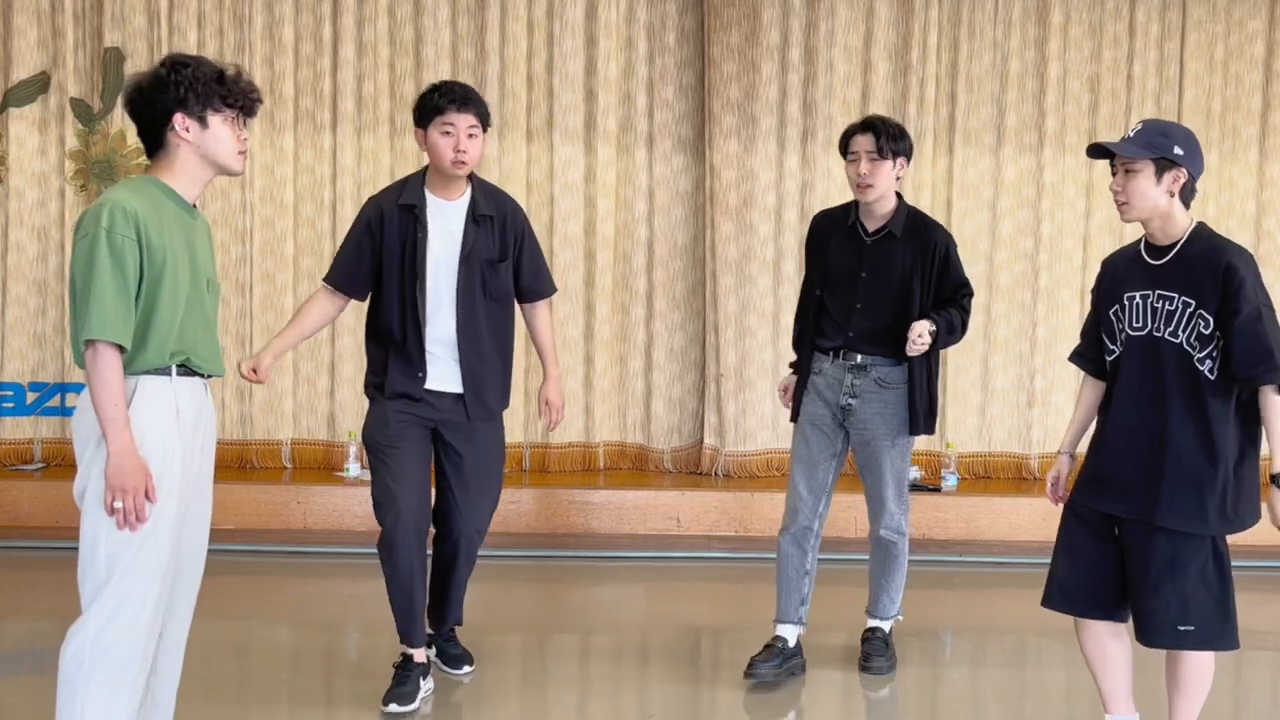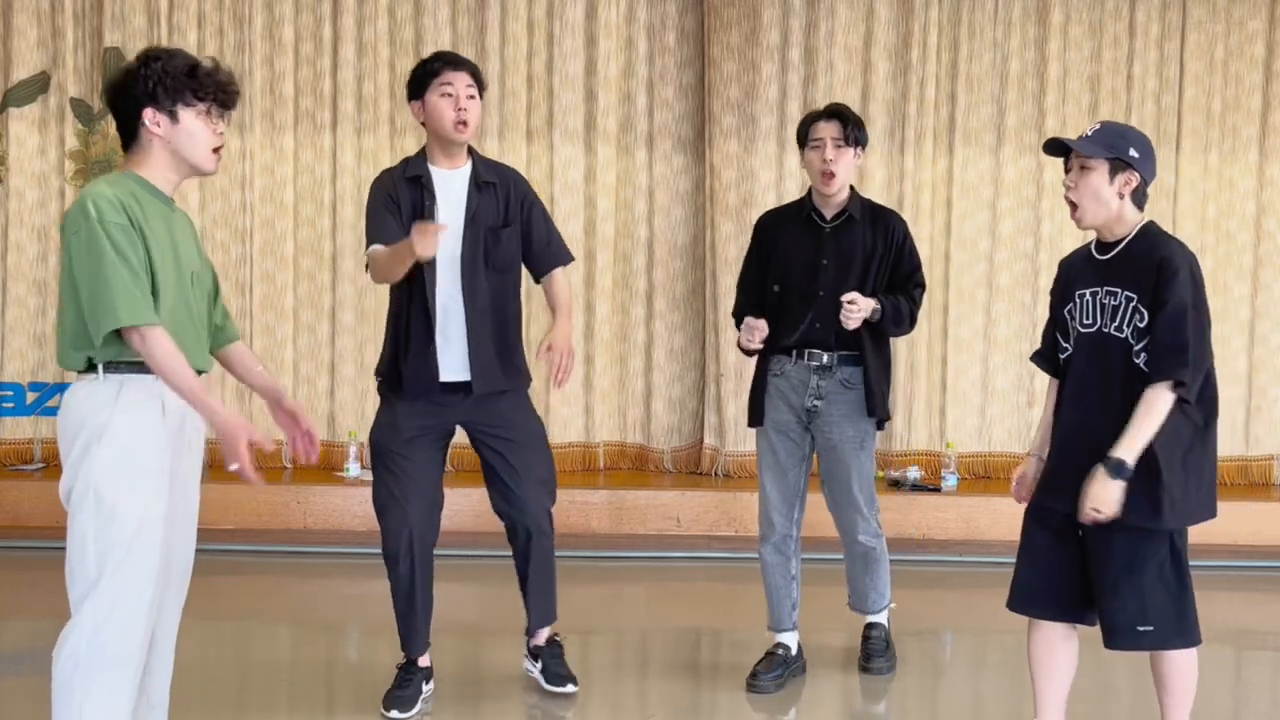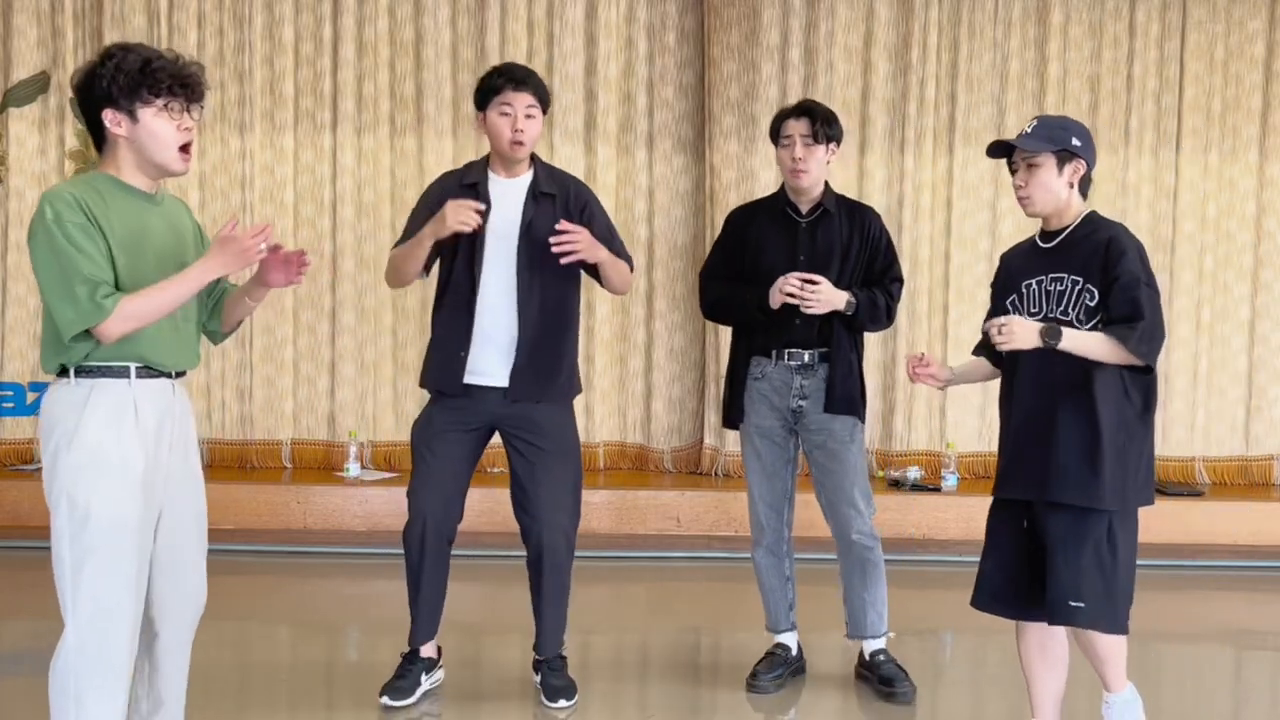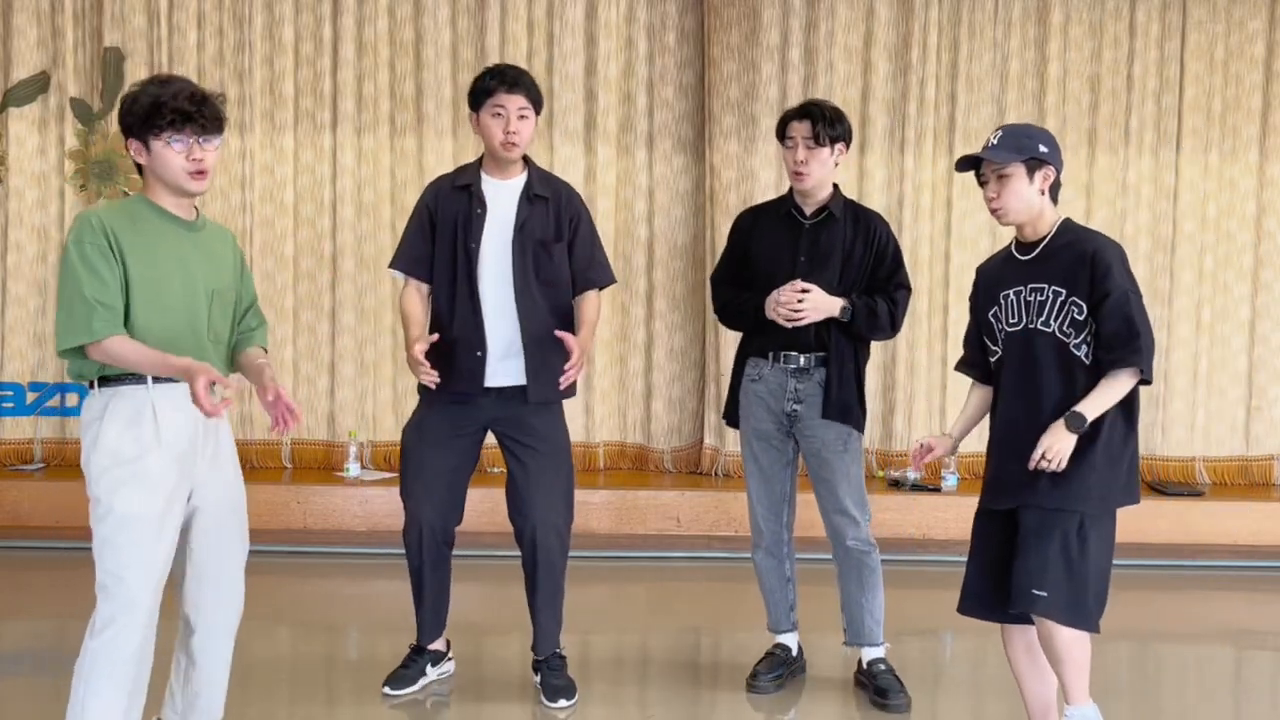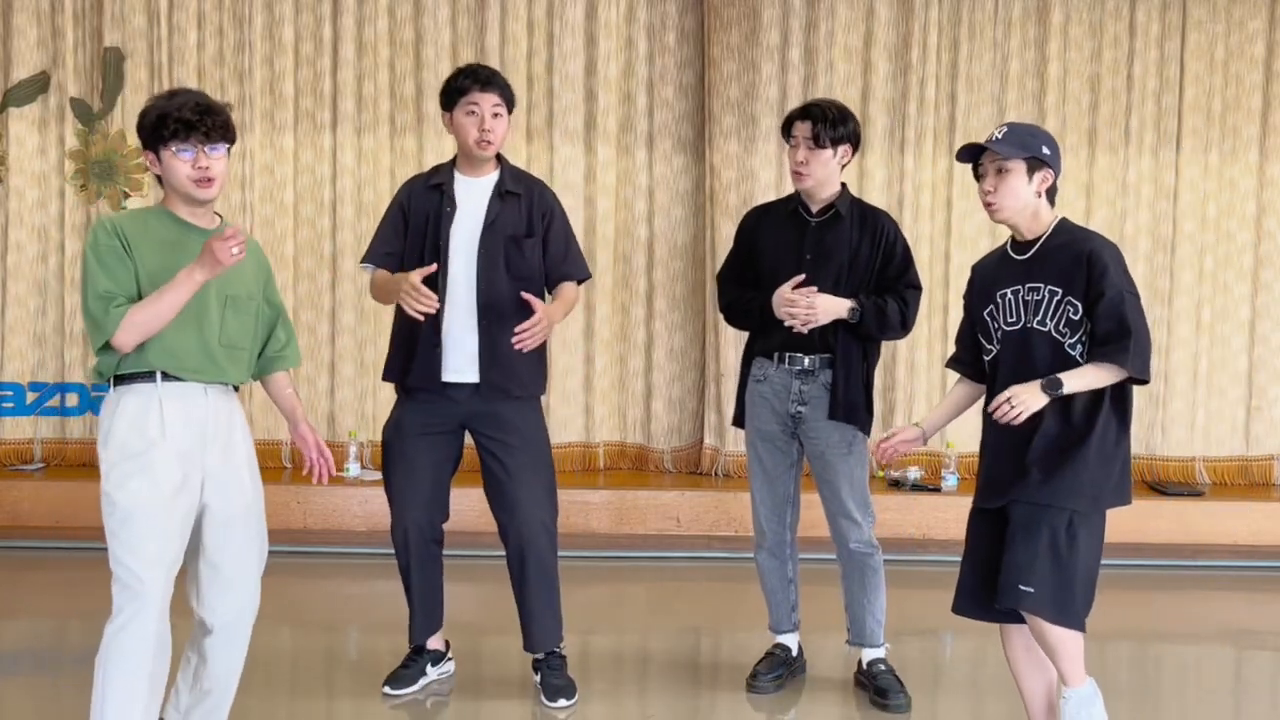
dt=0.4s
person 1, frame 1
left shoulder: (194, 221)
right shoulder: (121, 211)
right elbow: (101, 340)
right wrist: (121, 448)
left hip: (193, 412)
right hip: (140, 412)
left knee: (171, 599)
right knee: (123, 603)
person 1, frame 2
left shoulder: (176, 218)
right shoulder: (102, 205)
left elbow: (217, 328)
right elbow: (137, 327)
left wrist: (279, 401)
right wrist: (219, 414)
left hip: (182, 409)
right hip: (124, 405)
left knee: (161, 597)
right knee: (113, 602)
person 1, frame 3
left shoulder: (176, 213)
right shoulder: (67, 207)
left elbow: (215, 320)
right elbow: (107, 320)
left wrist: (260, 282)
right wrist: (211, 265)
left hip: (170, 410)
right hip: (99, 412)
left knee: (178, 595)
right knee: (102, 609)
person 1, frame 4
left shoulder: (222, 241)
right shoulder: (101, 227)
left elbow: (242, 337)
right elbow: (96, 338)
left wrist: (265, 382)
right wrist: (182, 368)
left hip: (206, 425)
right hip: (132, 420)
left knee: (219, 598)
right knee: (130, 601)
person 1, frame 5
left shoulder: (245, 250)
right shoulder: (116, 232)
left elbow: (269, 350)
right elbow: (122, 333)
left wrist: (299, 422)
right wrist: (198, 269)
left hip: (225, 420)
right hip: (147, 417)
left knee: (235, 596)
right knee: (143, 597)
person 2, frame 1
left shoulder: (504, 214)
right shoulder: (385, 211)
left elbow: (535, 299)
right elbow: (336, 292)
left wrist: (551, 374)
right wrist: (274, 349)
left hip: (476, 397)
right hip: (400, 395)
left knee: (465, 525)
right knee: (402, 520)
left ankle: (443, 627)
right ankle: (414, 657)
person 2, frame 2
left shoulder: (508, 186)
right shoulder: (393, 186)
left elbow: (551, 266)
right elbow: (379, 262)
left wrist: (562, 327)
right wrist: (411, 246)
left hip: (497, 381)
right hip: (413, 388)
left knee: (532, 510)
right knee: (407, 527)
left ankle: (542, 639)
right ankle: (416, 661)
person 2, frame 3
left shoulder: (570, 195)
right shoulder: (449, 192)
left elbow: (623, 282)
right elbow: (397, 274)
left wrist: (598, 252)
right wrist: (435, 229)
left hip: (540, 391)
right hip: (459, 388)
left knee: (550, 526)
right knee: (427, 517)
left ankle: (550, 656)
right ankle: (423, 652)
person 2, frame 4
left shoulder: (560, 201)
right shoulder: (443, 196)
left elbow: (589, 288)
right elbow: (413, 283)
left wrist: (583, 342)
right wrist: (415, 341)
left hip: (532, 392)
right hip: (452, 389)
left knee: (545, 524)
right knee: (426, 519)
left ankle: (548, 655)
right ankle: (431, 645)
person 2, frame 5
left shoulder: (534, 197)
right shoulder: (418, 195)
left elbow: (569, 280)
right elbow: (377, 278)
left wrist: (551, 312)
right wrist: (399, 287)
left hip: (507, 387)
right hip: (427, 385)
left knee: (531, 520)
right knee: (413, 519)
left ankle: (547, 653)
right ankle: (429, 646)
person 3, frame 1
left shoulder: (1227, 267)
right shoulder: (1117, 269)
right wrist: (1067, 448)
left hip: (1191, 479)
right hip: (1111, 473)
left knee: (1185, 618)
right knee: (1090, 601)
person 3, frame 2
left shoulder: (1169, 262)
right shoulder: (1074, 269)
left elbow: (1172, 377)
left wrist: (1117, 465)
right wrist: (1037, 455)
left hip: (1143, 476)
right hip: (1069, 472)
left knee: (1156, 617)
right knee: (1046, 603)
person 3, frame 3
left shoulder: (1114, 247)
right shoulder: (1016, 262)
left elbow: (1140, 343)
left wrist: (1048, 333)
right wrist: (948, 374)
left hip: (1094, 460)
right hip: (1026, 461)
left knee: (1084, 593)
right knee: (1027, 601)
person 3, frame 4
left shoulder: (1096, 256)
right shoulder: (992, 273)
left elbow: (1132, 361)
left wrist: (1073, 422)
right wrist: (951, 438)
left hip: (1078, 465)
right hip: (1011, 466)
left knee: (1051, 594)
right knee: (1011, 603)
person 3, frame 5
left shoulder: (1092, 256)
right shoulder: (987, 272)
left elbow: (1127, 357)
left wrist: (1049, 388)
right wrist: (926, 428)
left hip: (1072, 460)
right hip: (1004, 462)
left knee: (1039, 589)
right knee: (1005, 601)
person 4, frame 1
left shoulder: (929, 238)
right shoulder: (825, 228)
left elbow: (958, 307)
left wrist: (931, 329)
right wrist: (799, 366)
left hip: (888, 385)
right hip: (824, 379)
left knee: (888, 517)
right knee: (801, 513)
left ankle: (879, 627)
right ankle: (788, 637)
person 4, frame 2
left shoulder: (885, 227)
right shoulder: (774, 226)
left elbow: (910, 302)
right elbow: (749, 296)
left wrist: (873, 308)
right wrist: (750, 327)
left hip: (848, 384)
right hip: (782, 380)
left knee: (858, 517)
right knee: (778, 520)
left ankle: (875, 620)
right ankle: (786, 642)
person 4, frame 3
left shoulder: (861, 222)
right shoulder: (746, 221)
left elbow: (887, 302)
right elbow: (711, 297)
left wrist: (843, 300)
right wrist: (764, 297)
left hip: (830, 382)
right hip: (763, 381)
left knee: (855, 521)
right knee: (768, 523)
left ankle: (873, 649)
right ankle: (785, 643)
person 4, frame 4
left shoulder: (867, 227)
right shoulder: (754, 223)
left elbow: (892, 311)
right elbow: (723, 299)
left wrist: (836, 306)
right wrist: (763, 306)
left hip: (830, 387)
right hip: (762, 382)
left knee: (851, 527)
right knee: (768, 524)
left ankle: (872, 657)
right ankle: (785, 644)
person 4, frame 5
left shoulder: (875, 227)
right shoulder: (761, 222)
left elbow: (903, 310)
right elbow: (728, 298)
left wrist: (845, 308)
right wrist: (769, 304)
left hip: (835, 388)
right hip: (767, 384)
left knee: (854, 529)
right knee: (771, 525)
left ankle: (872, 657)
right ankle: (786, 644)
